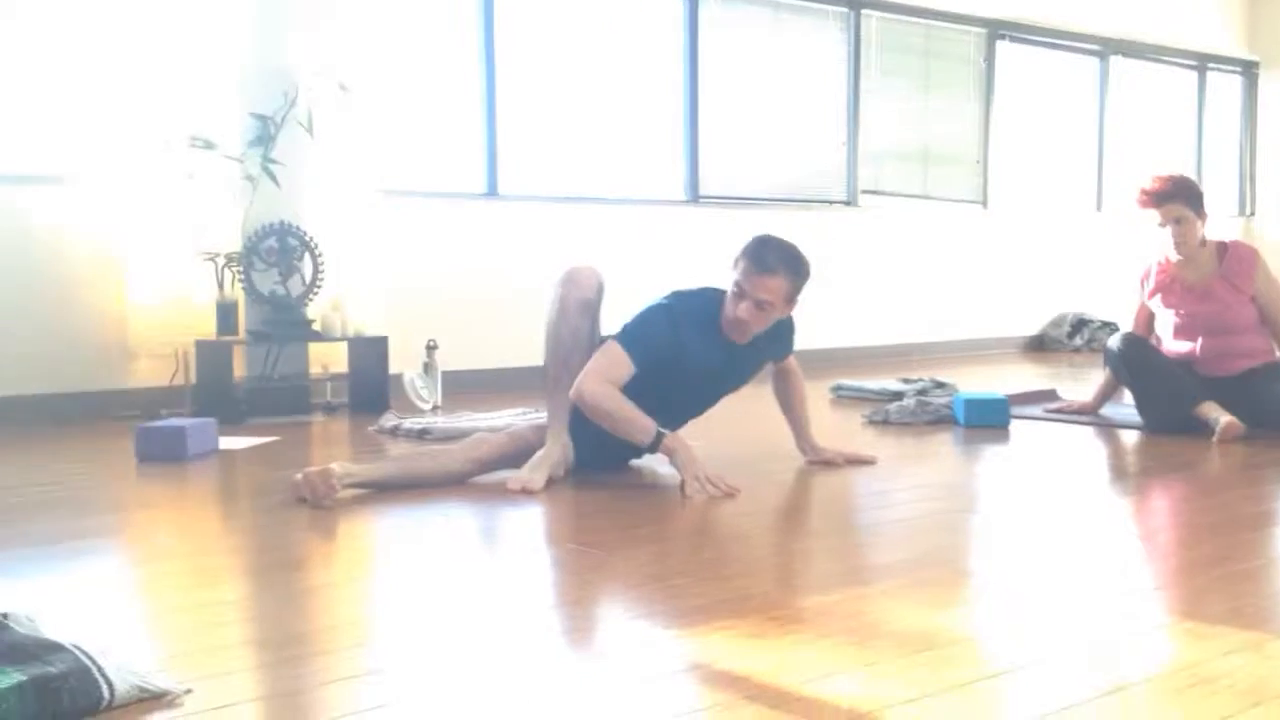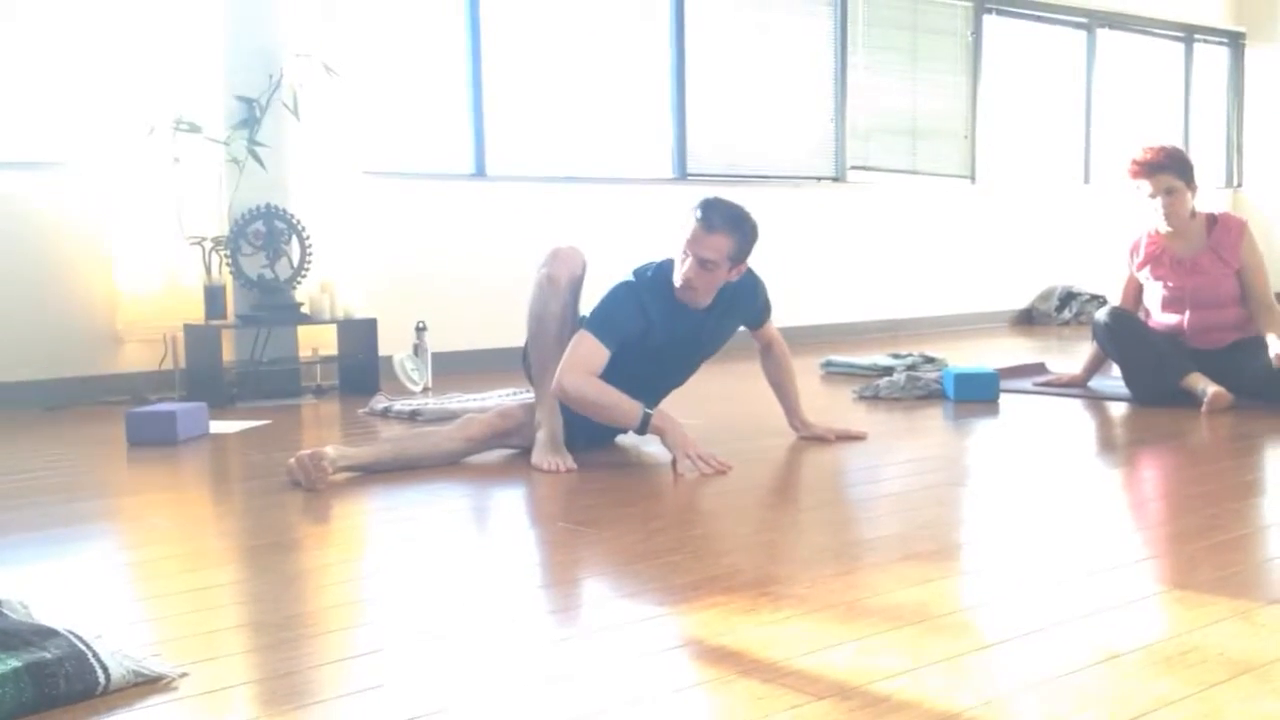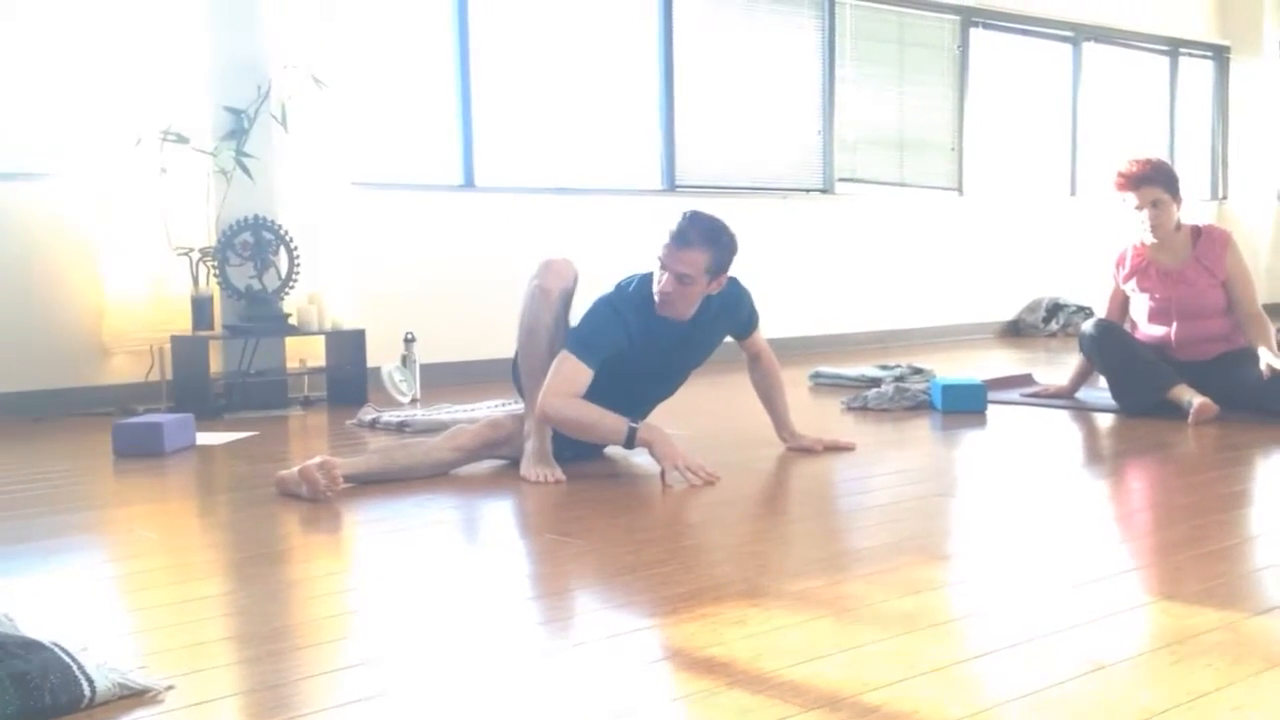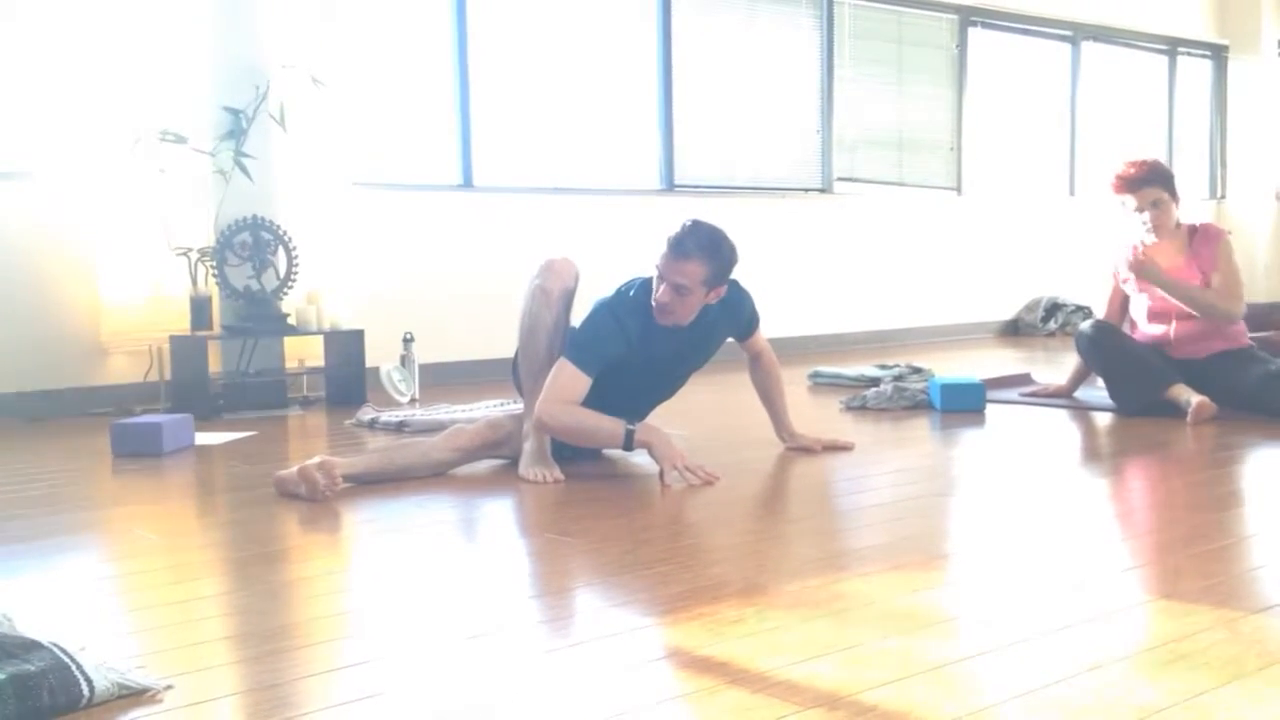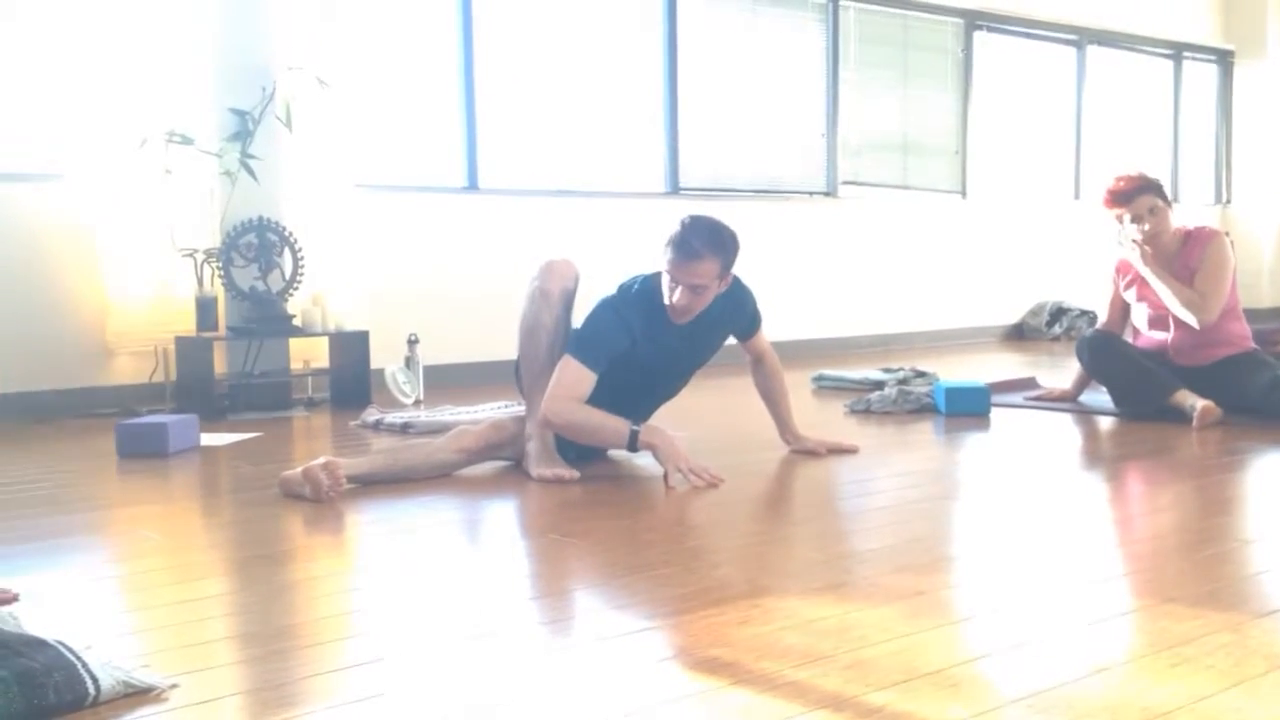
dt=1s
person 1, frame 1
left shoulder: (777, 330)
right shoulder: (676, 315)
left elbow: (787, 373)
right elbow: (590, 390)
left wrist: (809, 445)
right wrist: (675, 446)
left hip: (621, 446)
right hip: (588, 411)
left knee: (500, 449)
left ankle: (348, 473)
right ankle: (557, 445)
person 1, frame 2
left shoulder: (745, 291)
right shoulder: (637, 294)
left elbow: (771, 344)
right elbow: (572, 381)
left wrist: (800, 421)
right wrist: (664, 424)
left hip: (608, 419)
right hip: (567, 388)
left knee: (493, 428)
left ankle: (343, 457)
right ankle: (548, 426)
person 1, frame 3
left shoulder: (730, 301)
right shoulder: (617, 309)
left elbow: (759, 355)
right elbow: (553, 403)
left wrist: (788, 433)
right wrist: (649, 435)
left hip: (597, 426)
right hip: (556, 396)
left knee: (483, 440)
right ankle: (536, 443)
person 1, frame 4
left shoulder: (732, 303)
right shoulder: (618, 314)
left elbow: (761, 355)
right elbow: (553, 411)
left wrist: (787, 432)
right wrist: (648, 436)
left hip: (603, 421)
right hip: (556, 399)
left knee: (481, 440)
right ankle: (534, 444)
person 1, frame 5
left shoulder: (735, 300)
right shoulder: (620, 310)
left elbow: (763, 358)
right elbow: (559, 408)
left wrist: (791, 435)
right wrist: (653, 437)
left hip: (606, 426)
right hip: (561, 404)
left knee: (485, 441)
right ankle: (537, 442)
person 2, frame 1
left shoulder: (1244, 260)
right shoulder: (1153, 277)
right elbow: (1129, 353)
right wrist: (1095, 402)
left hip: (1250, 382)
right hip: (1184, 387)
right knee: (1119, 344)
right ankle: (1213, 416)
person 2, frame 2
left shoulder: (1232, 232)
right shoulder: (1142, 250)
right elbow: (1115, 327)
right wrist: (1084, 374)
left hip: (1235, 353)
right hip: (1170, 358)
right knee: (1107, 319)
right ankle: (1202, 387)
person 2, frame 3
left shoulder: (1217, 244)
right shoulder: (1127, 261)
left elbow: (1250, 313)
right elbow: (1101, 336)
right wrist: (1071, 386)
left hip: (1220, 365)
right hip: (1155, 369)
right knee: (1093, 330)
right ankle: (1188, 398)
person 2, frame 4
left shoulder: (1212, 240)
right shoulder: (1129, 259)
left elbow: (1233, 310)
right elbow: (1106, 329)
left wrist: (1158, 280)
right wrist: (1070, 385)
left hip: (1221, 361)
right hip: (1154, 367)
right knee: (1090, 333)
right ankle: (1185, 397)
person 2, frame 5
left shoulder: (1209, 243)
right shoulder: (1125, 266)
left elbow: (1202, 315)
right elbow: (1107, 331)
left wrist: (1147, 266)
right wrist: (1074, 389)
left hip: (1225, 366)
right hip: (1158, 371)
right knee: (1091, 343)
right ankle: (1189, 402)
